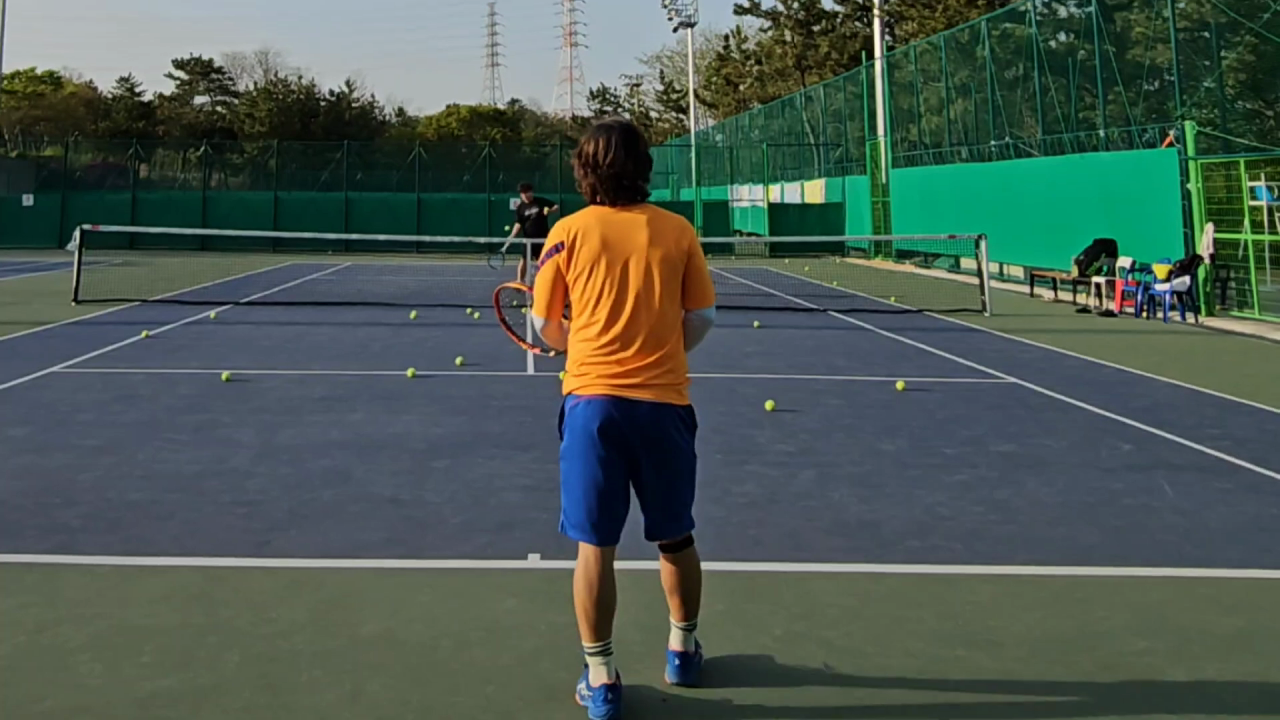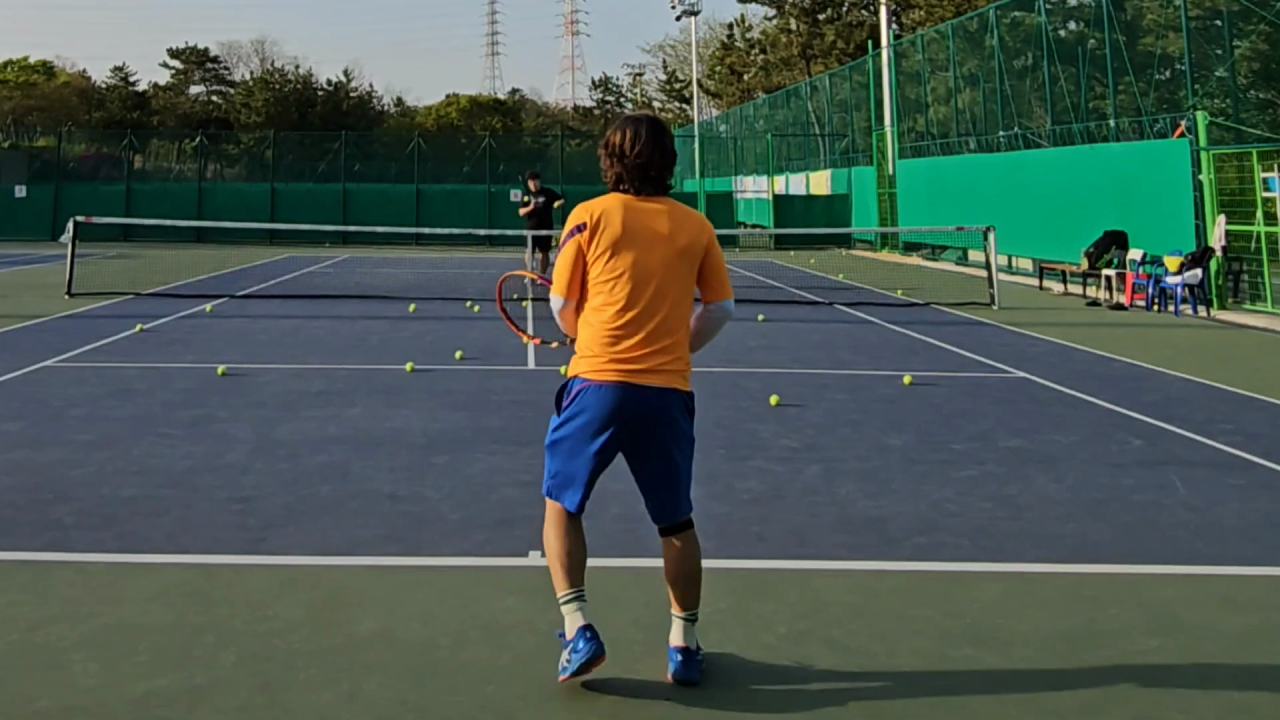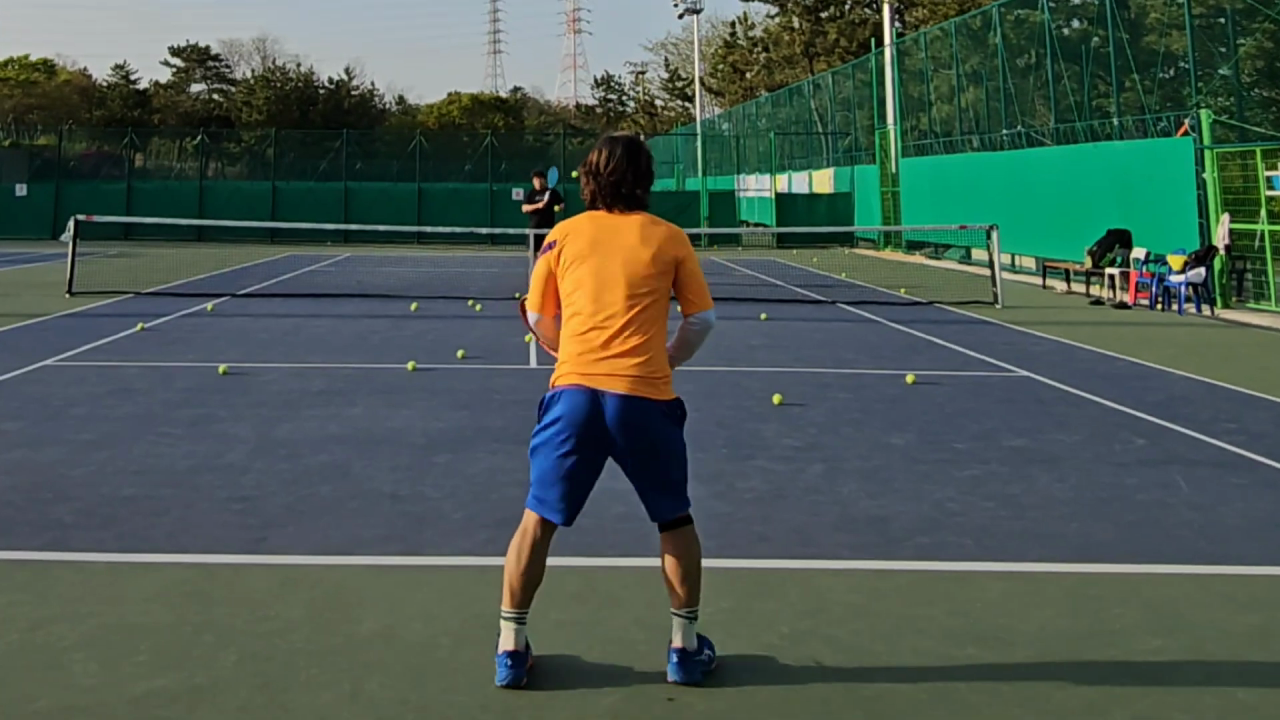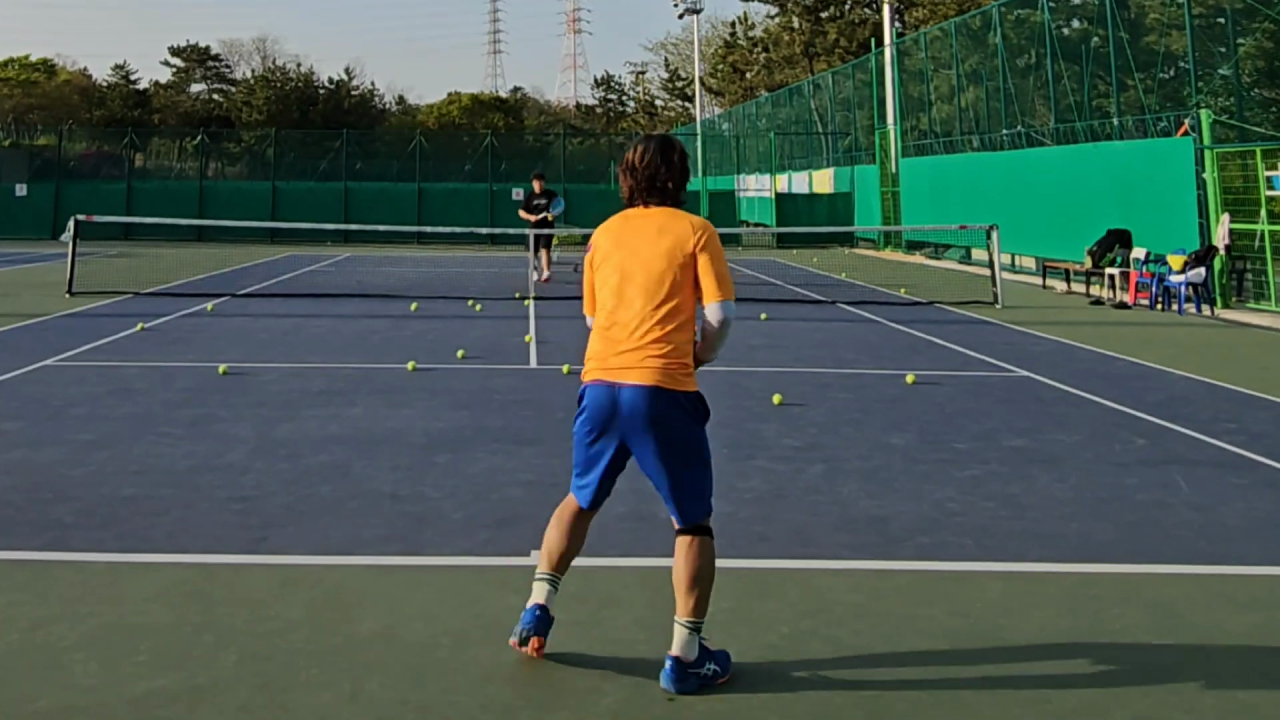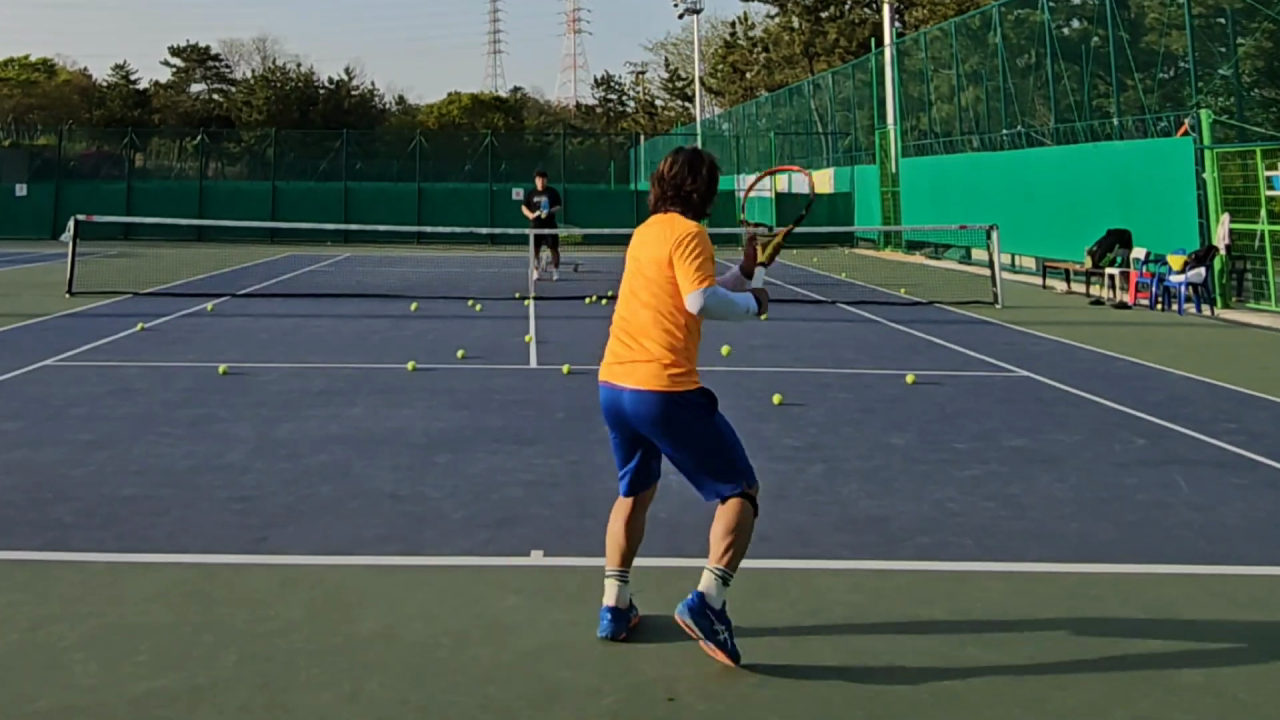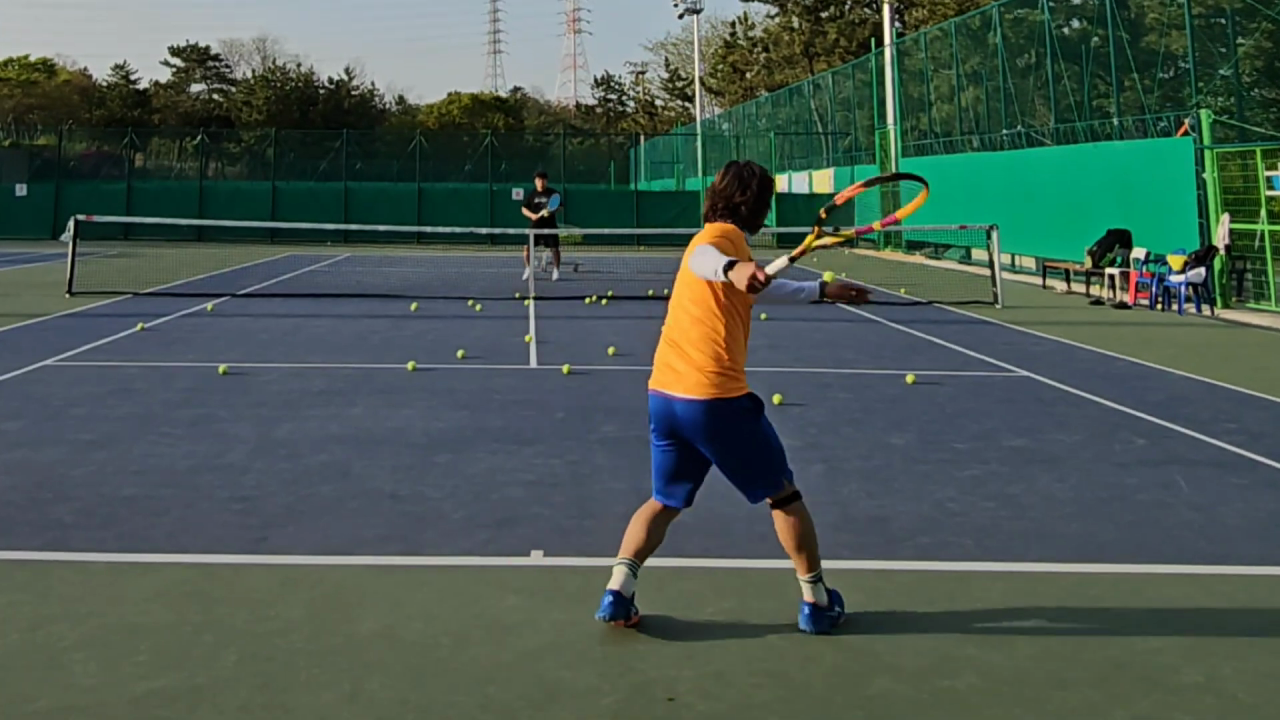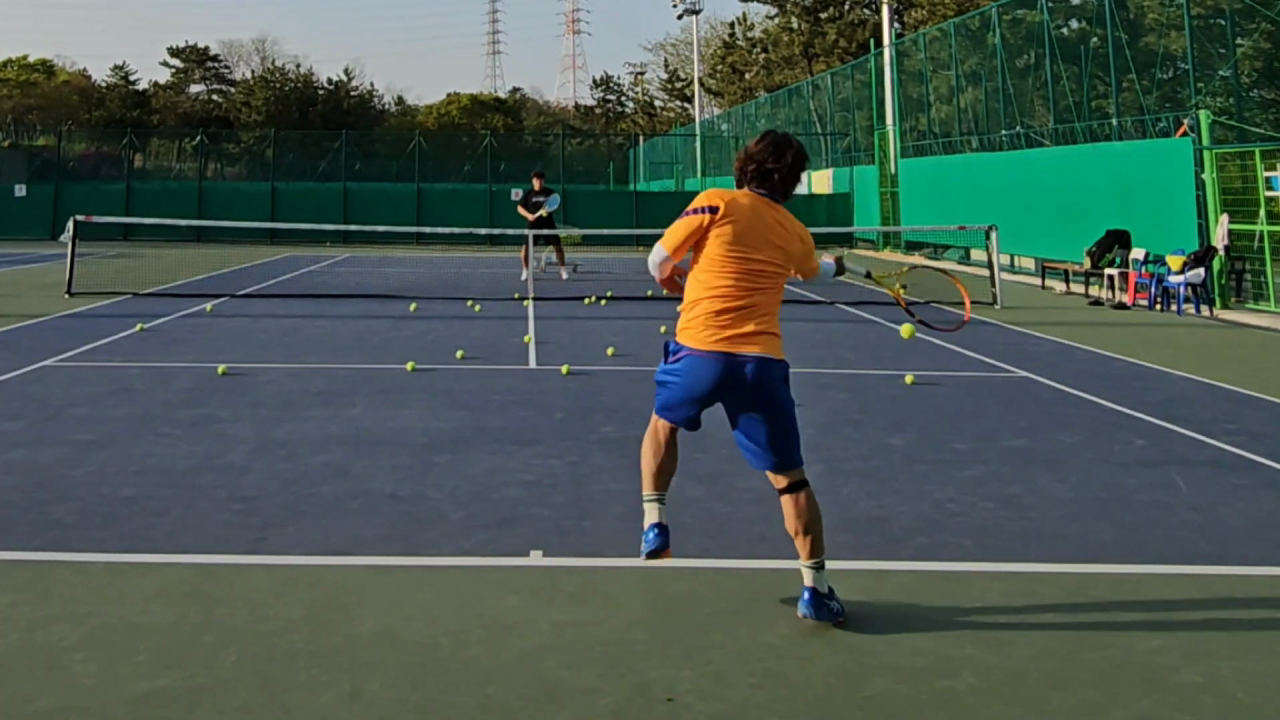
dt=0.3s
person 1, frame 1
left shoulder: (568, 233)
right shoulder: (678, 231)
left elbow: (545, 324)
right elbow: (701, 316)
left hip: (593, 401)
right hip: (665, 403)
left knee: (595, 546)
right knee: (675, 538)
right ankle: (682, 650)
person 1, frame 2
left shoulder: (589, 216)
right shoulder: (695, 226)
left elbow: (562, 307)
right elbow: (721, 308)
left hip: (598, 385)
right hip: (667, 393)
left knee: (560, 506)
right knee: (675, 523)
left ankle: (578, 629)
right ankle: (684, 647)
person 1, frame 3
left shoulder: (564, 235)
right shoulder: (670, 239)
left elbow: (539, 318)
right elbow: (702, 320)
left hip: (574, 393)
right hip: (646, 400)
left knee: (538, 520)
right knee: (675, 520)
left ankle: (510, 648)
right ankle: (684, 647)
person 1, frame 4
left shoulder: (605, 234)
right shoulder: (696, 231)
right elbow: (720, 315)
right wrist: (702, 352)
left hip: (601, 383)
right hip: (661, 390)
left knee: (579, 501)
right knee: (693, 525)
left ankle: (538, 608)
right ankle: (686, 654)
person 1, frame 5
left shoulder: (647, 232)
right shoulder: (688, 233)
right elbow: (701, 303)
left wrist: (742, 272)
right wrist: (752, 302)
left hip: (615, 385)
right hip: (665, 391)
left knee: (634, 493)
right knee: (739, 493)
left ankle: (615, 606)
right ankle: (706, 600)
person 1, frame 6
left shoulder: (719, 239)
right shoulder: (724, 235)
left elbow: (751, 293)
right elbow: (697, 259)
left wrist: (825, 291)
right wrist: (732, 268)
left hip: (664, 395)
right hip: (711, 399)
left knee: (665, 500)
right knee: (782, 497)
left ankle: (618, 591)
right ankle: (816, 601)
person 1, frame 7
left shoulder: (715, 202)
right shoulder: (793, 232)
left elbow: (661, 259)
right elbow: (812, 271)
left wrist: (668, 274)
right wrist: (832, 266)
left hip: (697, 352)
right hip: (759, 363)
left knee: (662, 422)
right knee: (790, 480)
left ankle: (654, 524)
right ankle: (816, 589)
